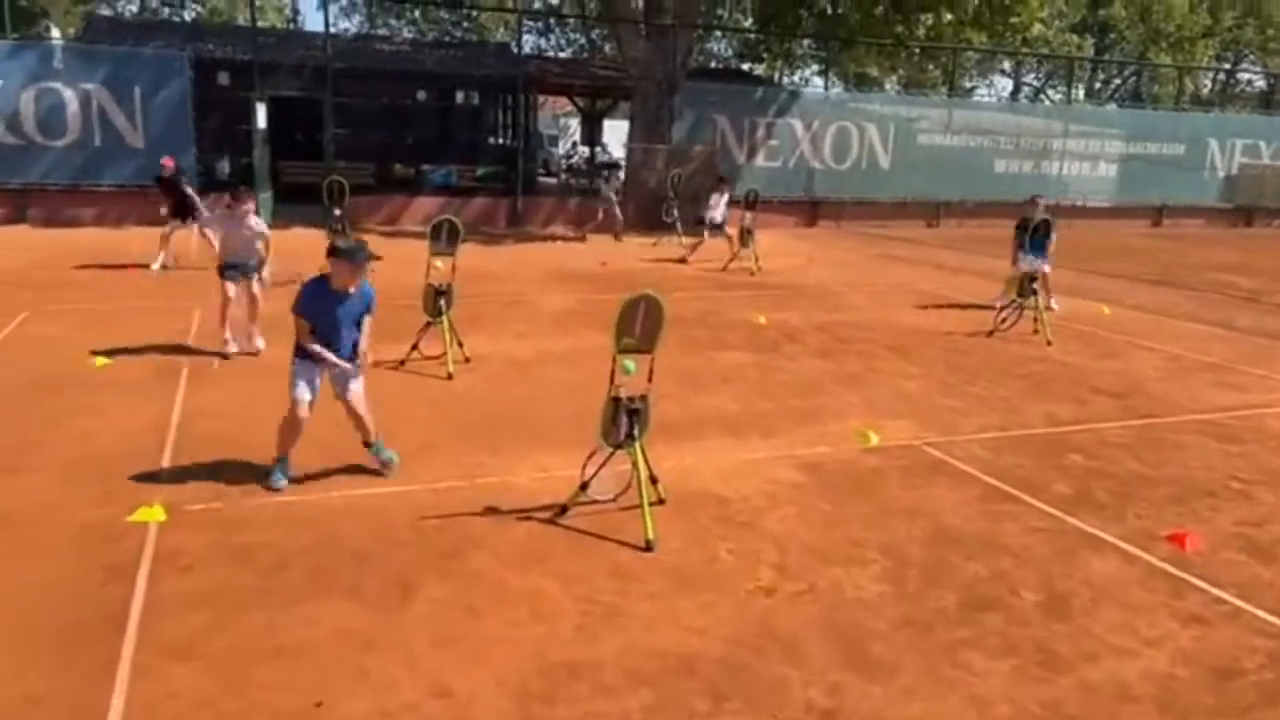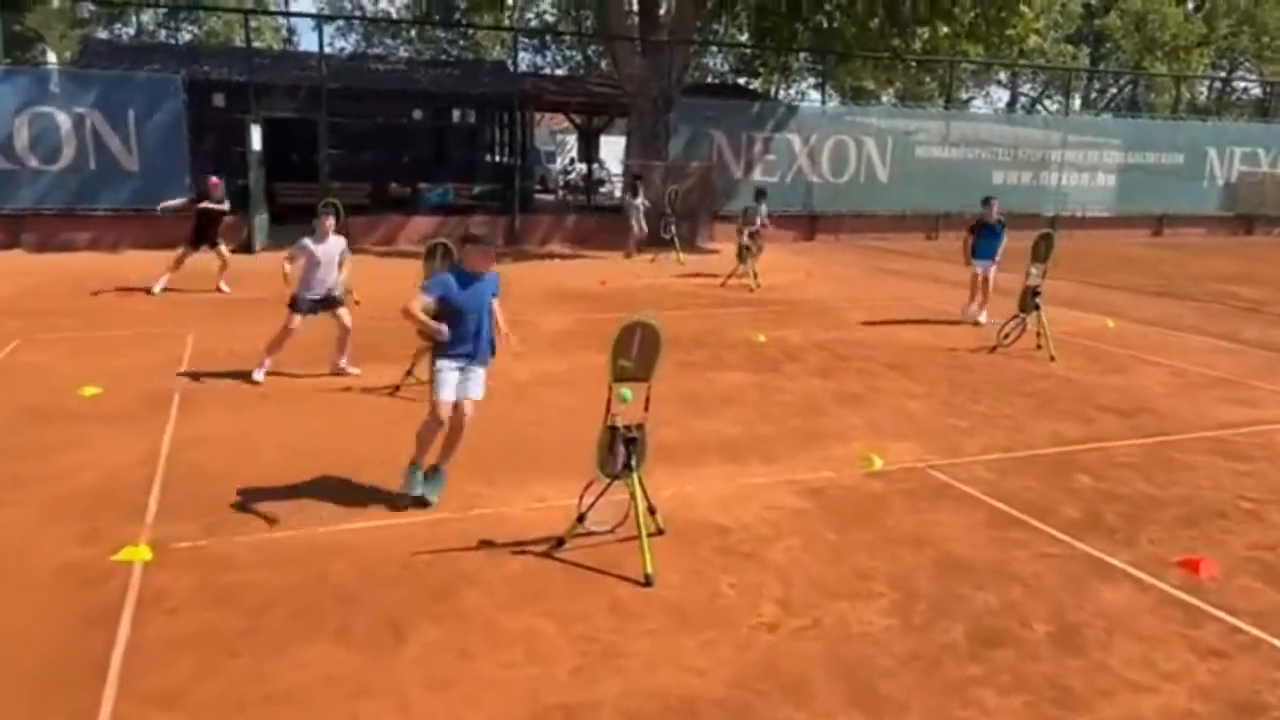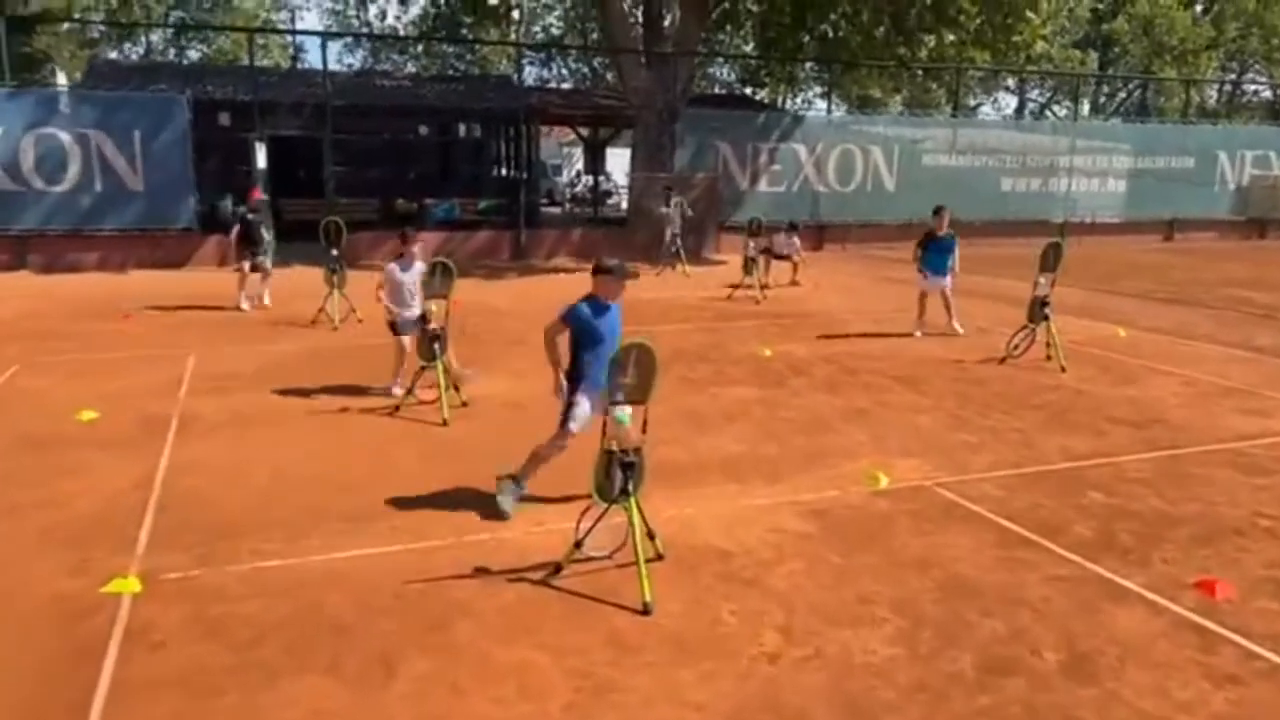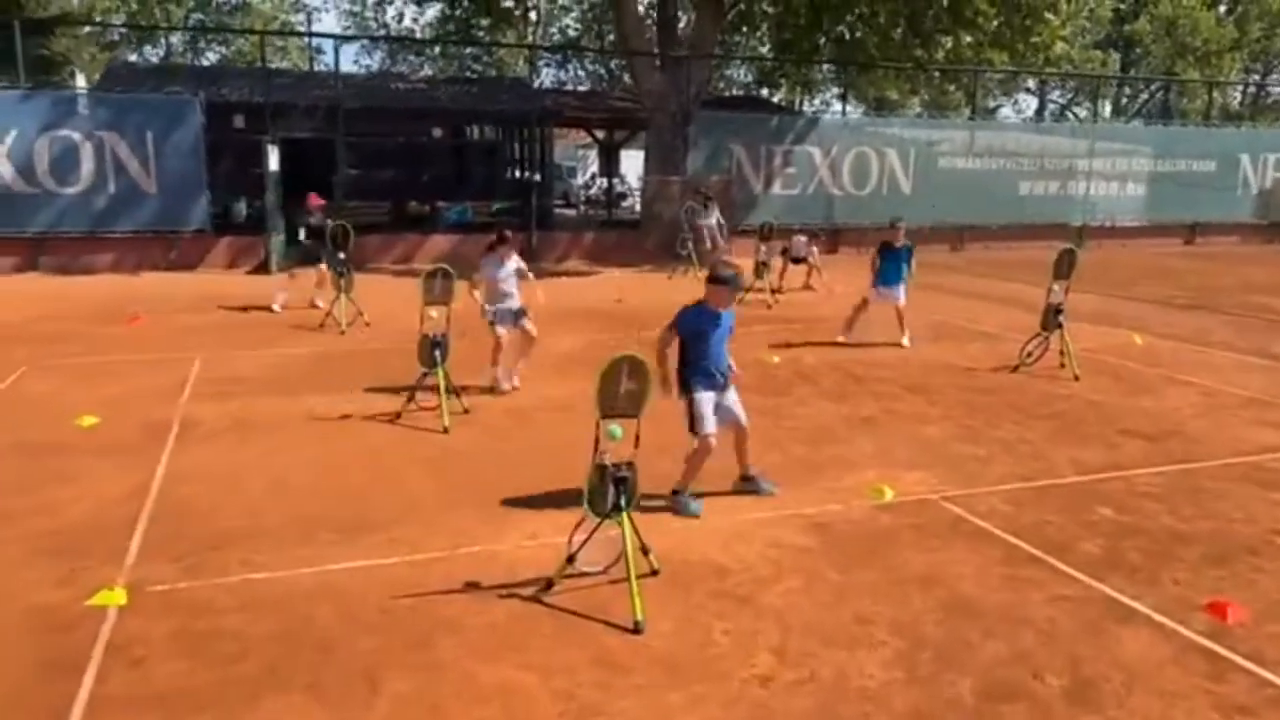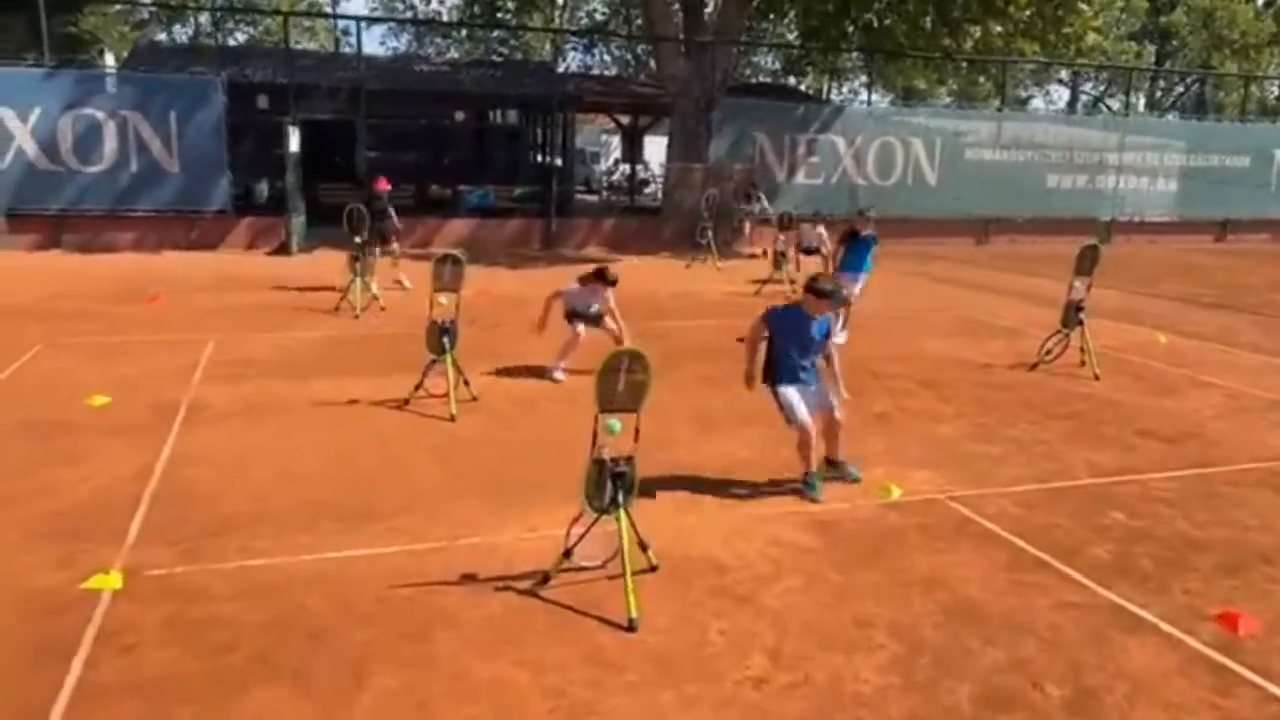
dt=0.3s
person 1, frame 1
left shoulder: (365, 292)
right shoulder: (311, 291)
right elbow: (302, 335)
left wrist: (363, 345)
right wrist: (332, 360)
left hip: (347, 359)
right hip: (310, 358)
left knee: (358, 409)
right knee: (298, 414)
left ankle: (374, 445)
right ankle: (281, 462)
person 1, frame 2
left shoulder: (491, 278)
right shoulder: (444, 280)
right elbow: (410, 308)
left wrist: (501, 326)
right wrist: (431, 327)
left hip: (477, 359)
right hip: (447, 357)
left knee: (464, 417)
right knee: (440, 415)
left ankle: (438, 470)
right ankle: (415, 468)
person 1, frame 3
left shoulder: (615, 308)
right shoulder: (582, 310)
right elbow: (550, 333)
right wrist: (557, 373)
left hip: (607, 385)
right hip: (584, 387)
right knee: (560, 441)
right ankle: (513, 484)
person 1, frame 4
left shoulder: (728, 314)
right shoulder: (690, 315)
right elbow: (663, 343)
left wrist: (730, 365)
right wrist: (664, 376)
left hip: (722, 384)
right hip: (698, 387)
left knee: (742, 429)
right knee: (708, 444)
left ankle: (747, 477)
right ankle: (680, 493)
person 1, frame 5
left shoulder: (825, 320)
right shoulder: (779, 314)
left elbow: (829, 352)
right elbow: (754, 334)
left wrist: (839, 386)
right wrist: (750, 368)
left hip: (811, 378)
right hip: (784, 382)
left knee: (835, 419)
right knee: (807, 429)
left ankle: (833, 463)
right ankle: (811, 477)
